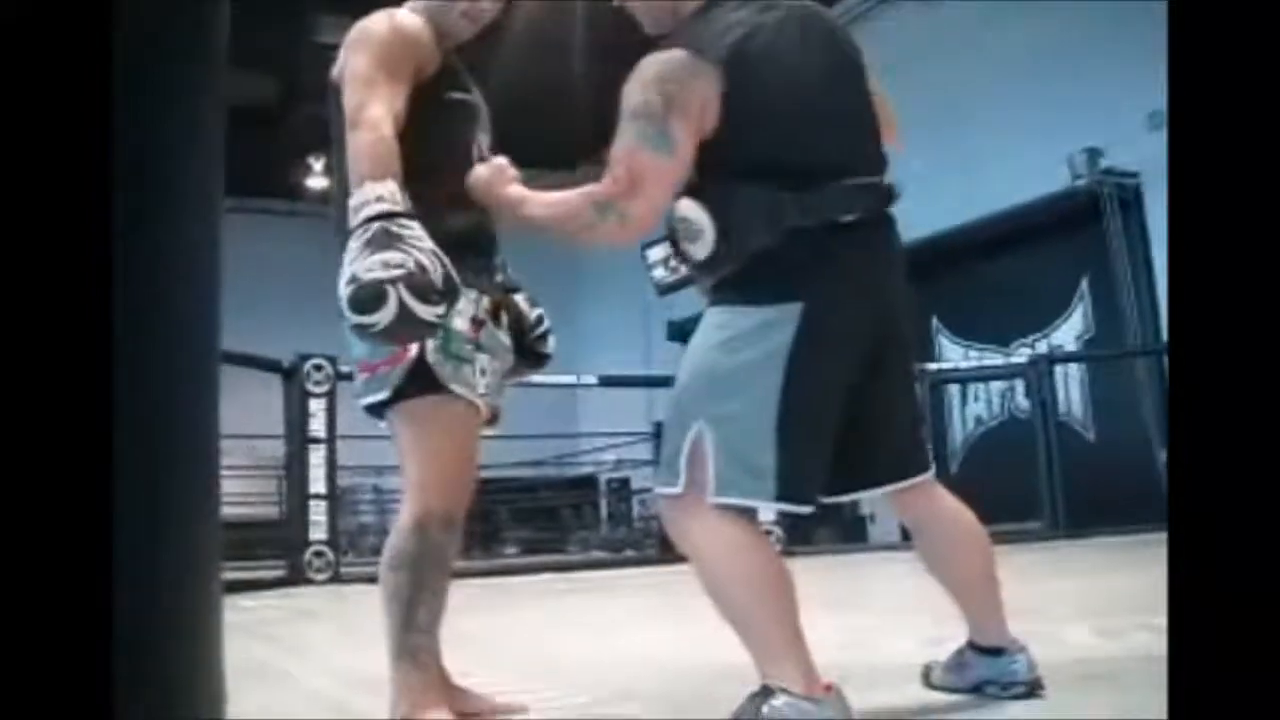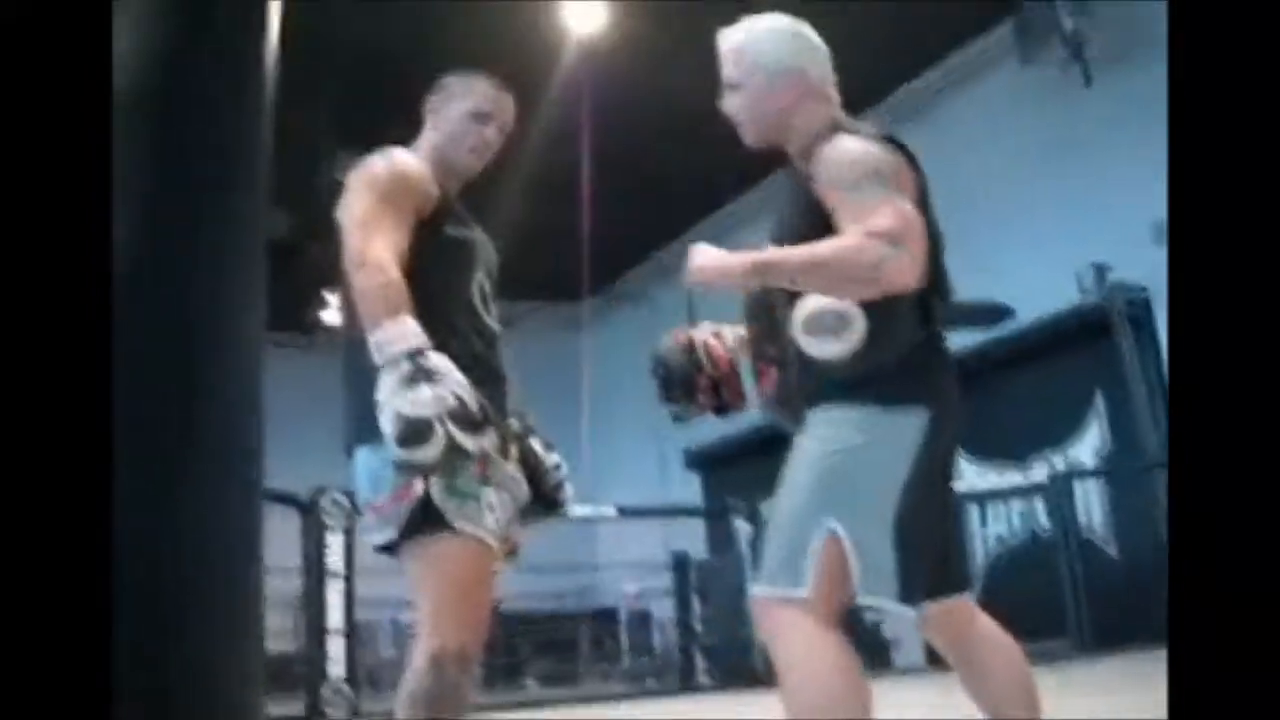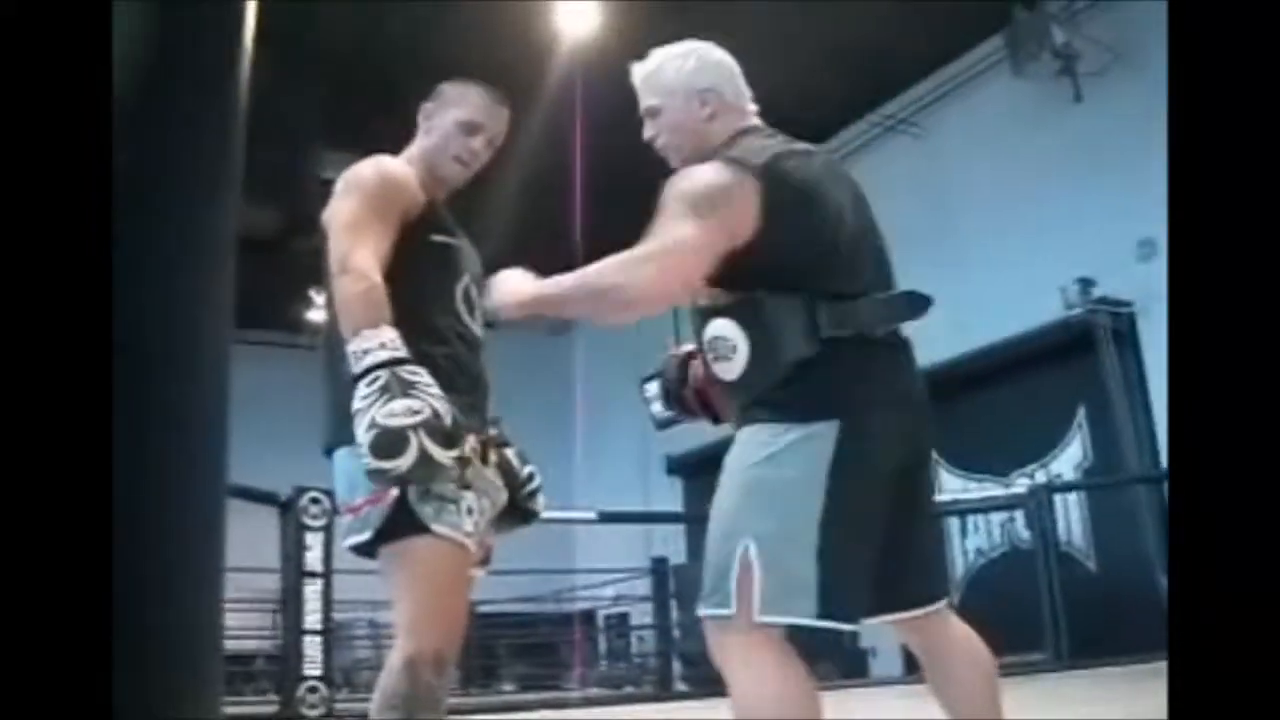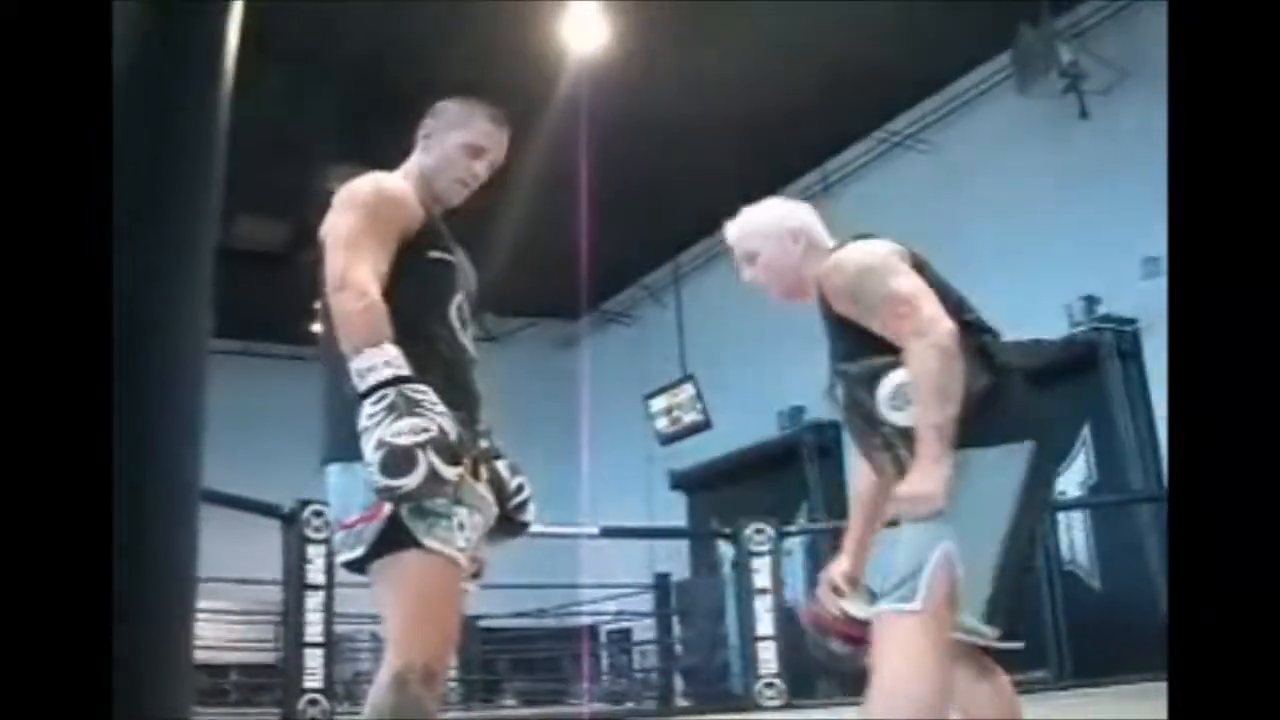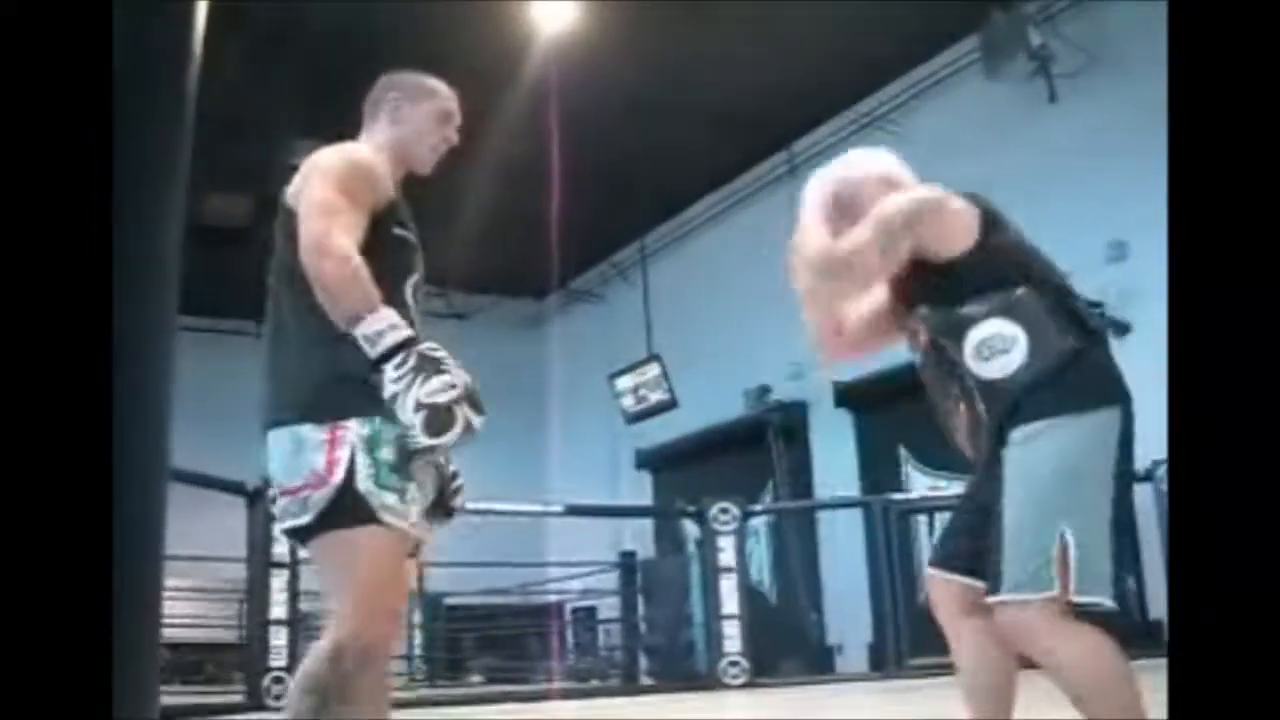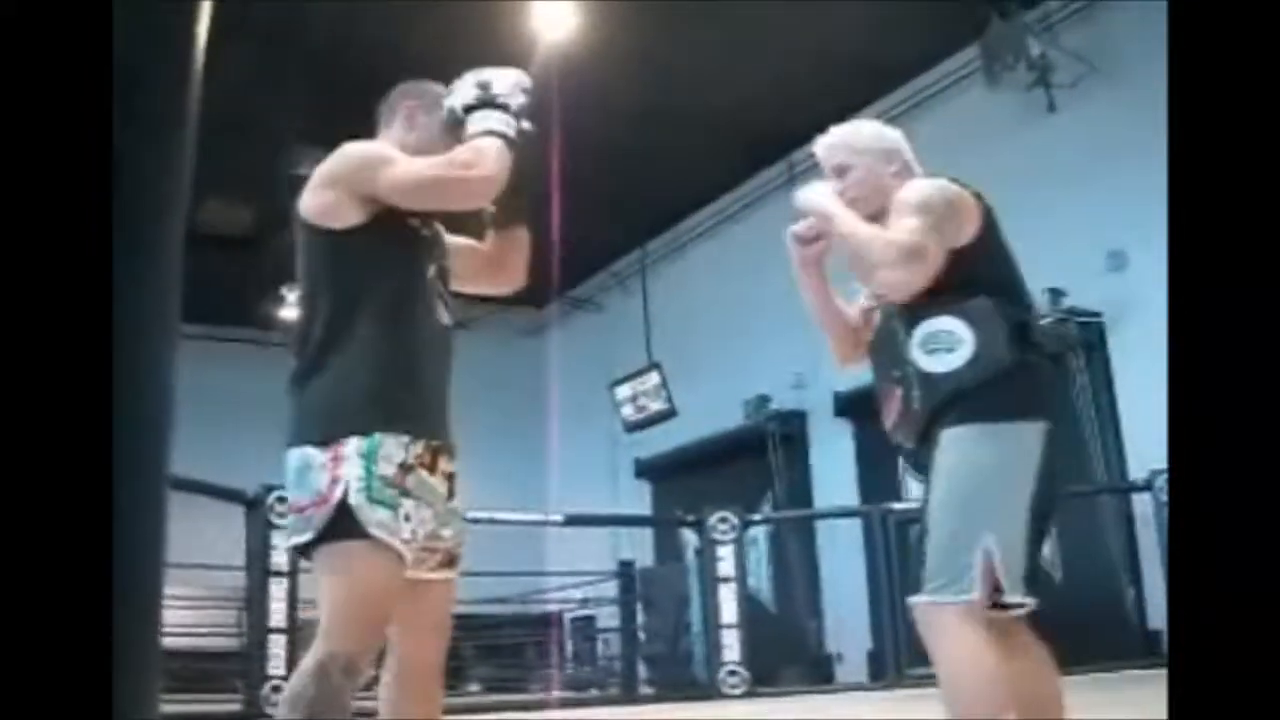
dt=0.7s
person 1, frame 1
left shoulder: (454, 75)
right elbow: (369, 125)
left wrist: (500, 290)
right wrist: (381, 224)
left hip: (458, 290)
right hip: (416, 284)
left knee: (446, 495)
right knee: (436, 494)
person 1, frame 2
left shoulder: (460, 224)
right shoulder: (394, 176)
right elbow: (370, 267)
left wrist: (515, 437)
right wrist: (411, 366)
left hip: (469, 433)
right hip: (420, 421)
left knee: (460, 635)
right knee: (452, 635)
person 1, frame 3
left shoulder: (447, 229)
right shoulder: (381, 181)
right elbow: (353, 274)
left wrist: (492, 445)
right wrist: (386, 377)
left hip: (449, 439)
right hip: (403, 430)
left knee: (435, 643)
right knee: (429, 641)
person 1, frame 4
left shoulder: (444, 248)
right shoulder: (378, 196)
right elbow: (352, 291)
left wrist: (486, 455)
right wrist: (389, 398)
left hip: (442, 454)
right hip: (398, 450)
left knee: (428, 655)
right knee: (418, 653)
person 1, frame 5
left shoulder: (386, 207)
right shoulder: (348, 164)
right elbow: (328, 254)
right wrist: (405, 353)
left hip: (371, 423)
right hip: (337, 417)
left knee: (375, 633)
right knee: (358, 630)
person 1, frame 6
left shoulder: (418, 229)
right shoulder: (355, 166)
left elbow: (504, 273)
right elbow: (472, 178)
left wrist: (514, 191)
right wrist: (494, 117)
left hip: (417, 443)
right hip: (358, 437)
left knee: (423, 641)
right knee: (349, 642)
person 2, frame 1
left shoulder: (675, 70)
left elbow: (620, 215)
right elbow: (880, 134)
left wrist: (511, 197)
left hip: (778, 294)
right hip: (869, 275)
left knee: (692, 500)
right knee: (907, 482)
right ankle: (996, 653)
person 2, frame 2
left shoulder: (851, 158)
right shoulder: (824, 168)
left elbow: (892, 259)
left wrist: (741, 268)
right wrist: (745, 339)
left hip: (875, 405)
right hip: (881, 407)
left knee: (791, 604)
right knee: (946, 609)
person 2, frame 3
left shoulder: (714, 183)
right shoulder: (812, 168)
left elbow: (649, 282)
left wrist: (529, 296)
right wrist: (728, 351)
left hip: (814, 414)
right hip: (887, 399)
left knee: (741, 626)
right knee: (919, 611)
person 2, frame 4
left shoulder: (855, 267)
right shoulder: (850, 318)
left elbow: (935, 337)
right elbow: (876, 452)
left wrist: (933, 462)
right wrist: (851, 557)
left knee: (906, 629)
right knee: (943, 642)
person 2, frame 5
left shoulder: (924, 207)
right shoulder: (910, 274)
left elbow: (828, 274)
right elbow: (836, 344)
left wrist: (816, 203)
right wrist: (821, 233)
left hip: (1058, 412)
right hip: (1016, 428)
left knee: (1031, 610)
right knee: (953, 590)
person 2, frame 6
left shoulder: (928, 197)
right shoulder: (892, 236)
left elbow: (897, 272)
right elbow: (851, 347)
left wrist: (833, 215)
right wrist: (810, 268)
left hip: (990, 419)
right hip: (960, 428)
left knee: (947, 613)
right knee: (991, 620)
